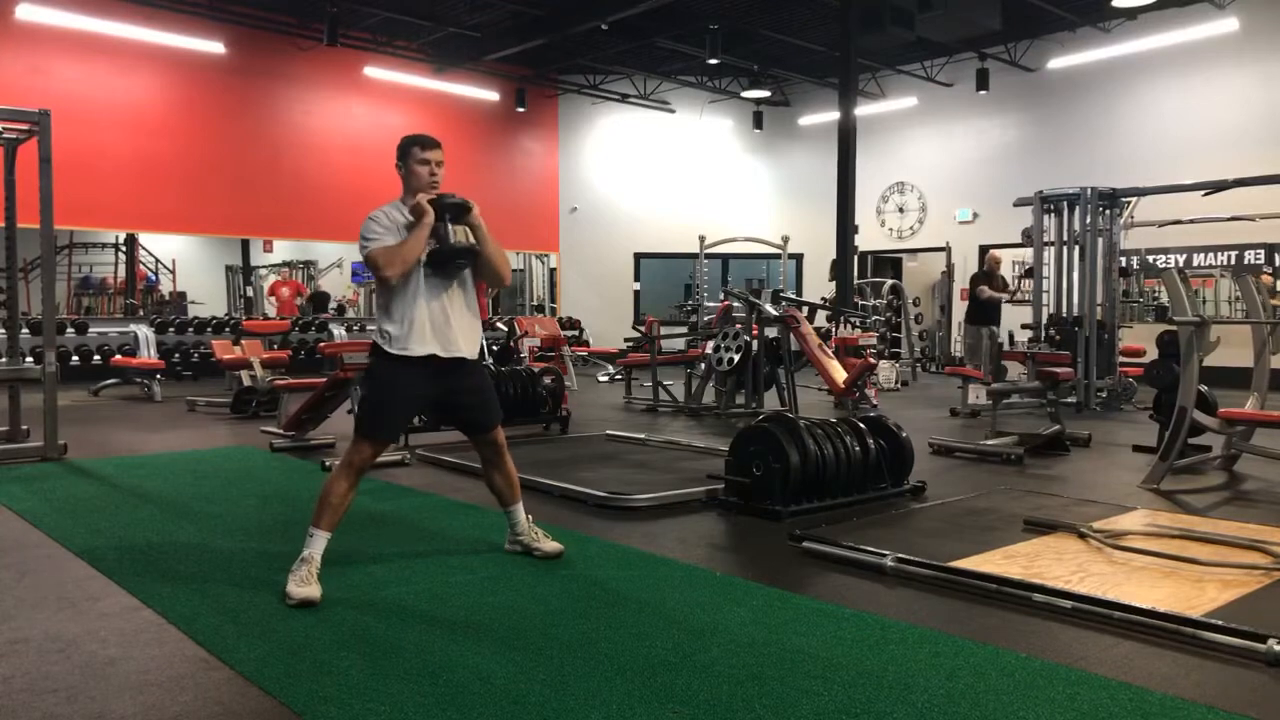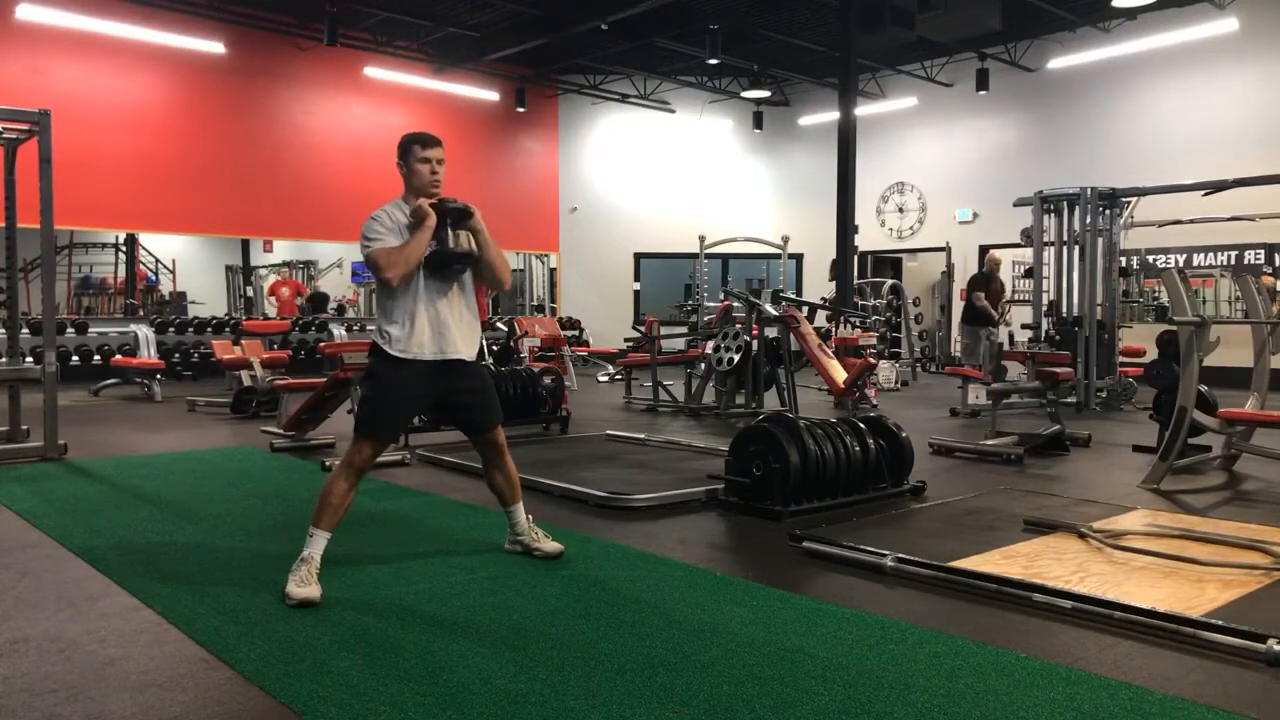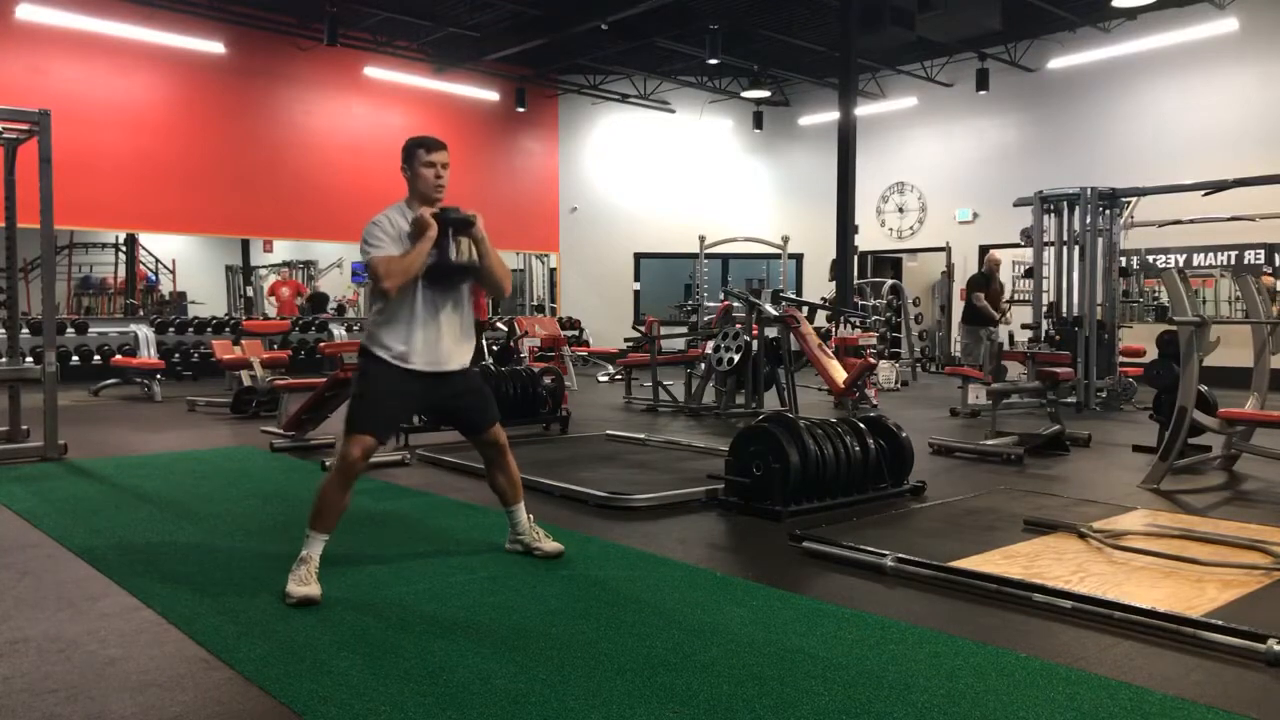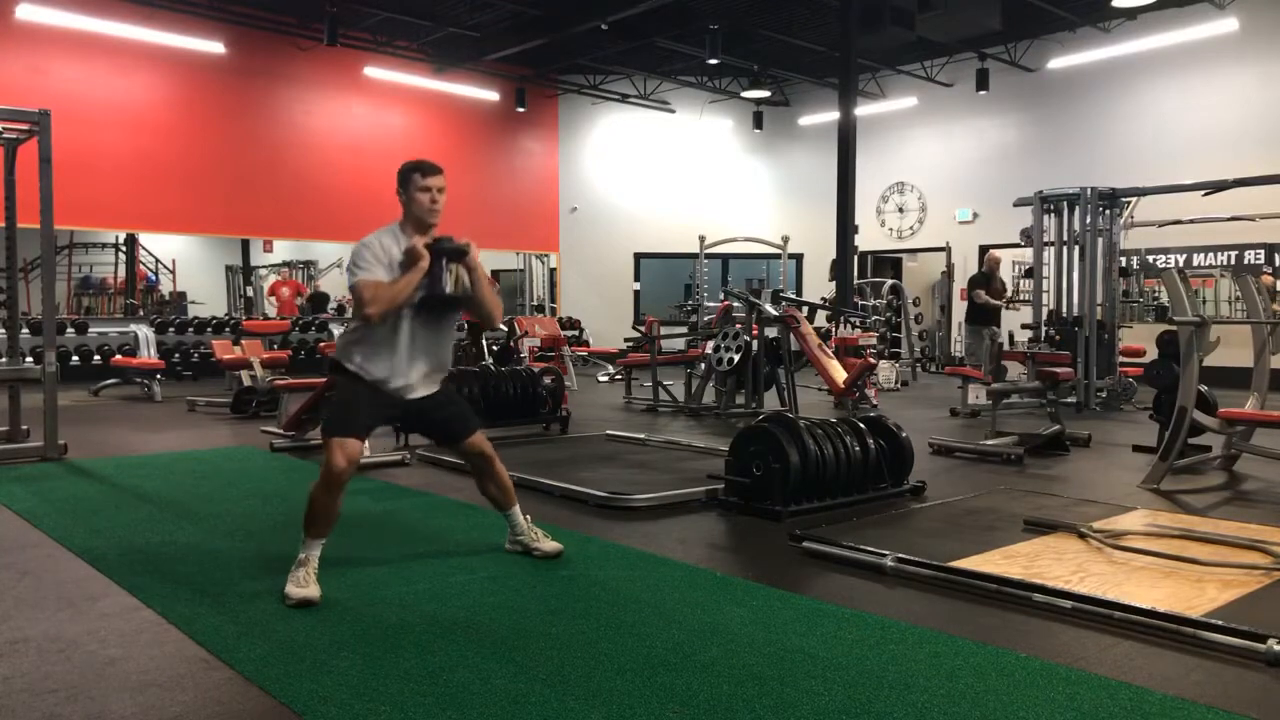
dt=0.2s
person 1, frame 1
left shoulder: (459, 223)
right shoulder: (382, 220)
left elbow: (501, 278)
right elbow: (389, 271)
left wrist: (477, 226)
right wrist: (423, 223)
left hip: (461, 357)
right hip: (402, 358)
left knee: (494, 444)
right knee: (360, 456)
left ankle: (521, 531)
right ankle: (310, 558)
person 1, frame 2
left shoulder: (461, 224)
right shoulder: (384, 219)
left elbow: (501, 281)
right elbow: (391, 273)
left wrist: (479, 229)
right wrist: (425, 226)
left hip: (460, 358)
right hip: (402, 359)
left knee: (495, 444)
right knee: (359, 457)
left ankle: (521, 531)
right ankle: (309, 558)
person 1, frame 3
left shoulder: (462, 227)
right shoulder: (386, 224)
left elbow: (502, 289)
right elbow: (388, 281)
left wrist: (480, 238)
right wrist: (426, 237)
left hip: (452, 365)
right hip: (393, 364)
left knee: (496, 443)
right knee: (353, 457)
left ankle: (521, 530)
right ankle: (308, 558)
person 1, frame 4
right shoulder: (375, 247)
left elbow: (493, 317)
right elbow: (371, 308)
left wrist: (473, 266)
right wrist: (417, 267)
left hip: (426, 383)
right hip: (366, 378)
left knee: (482, 452)
right knee: (339, 465)
left ankle: (520, 531)
right ankle: (307, 561)
